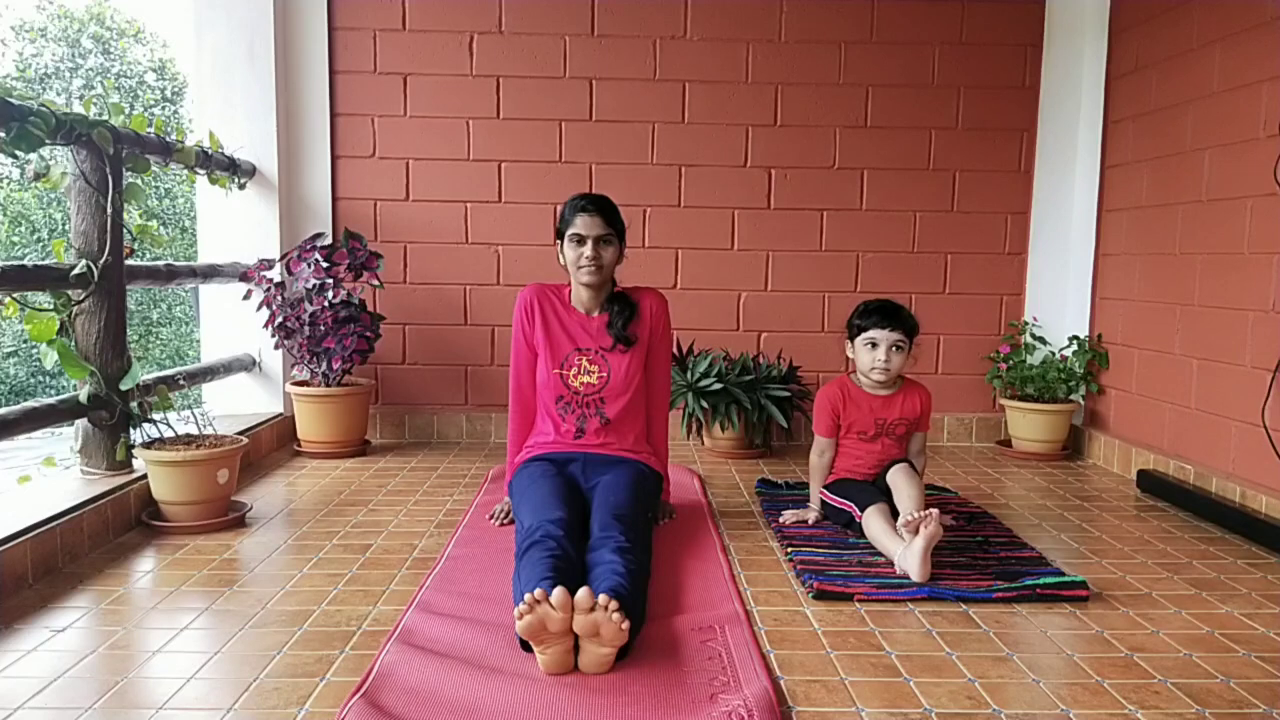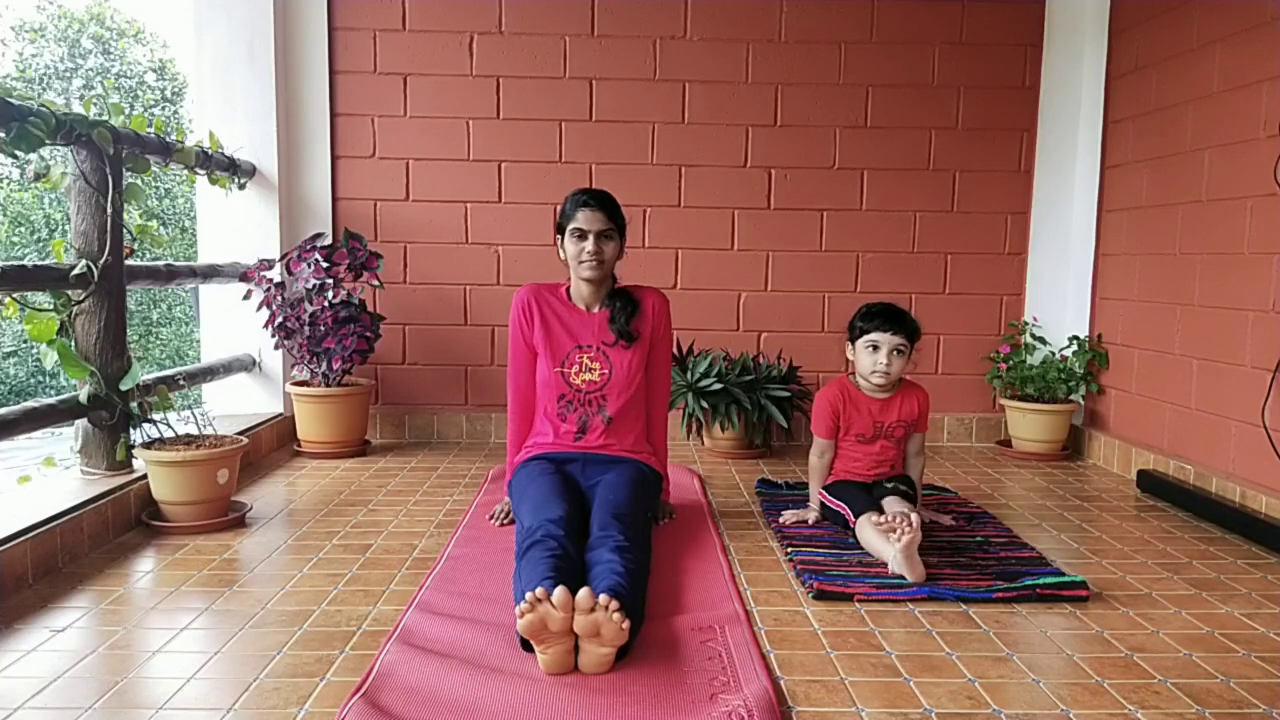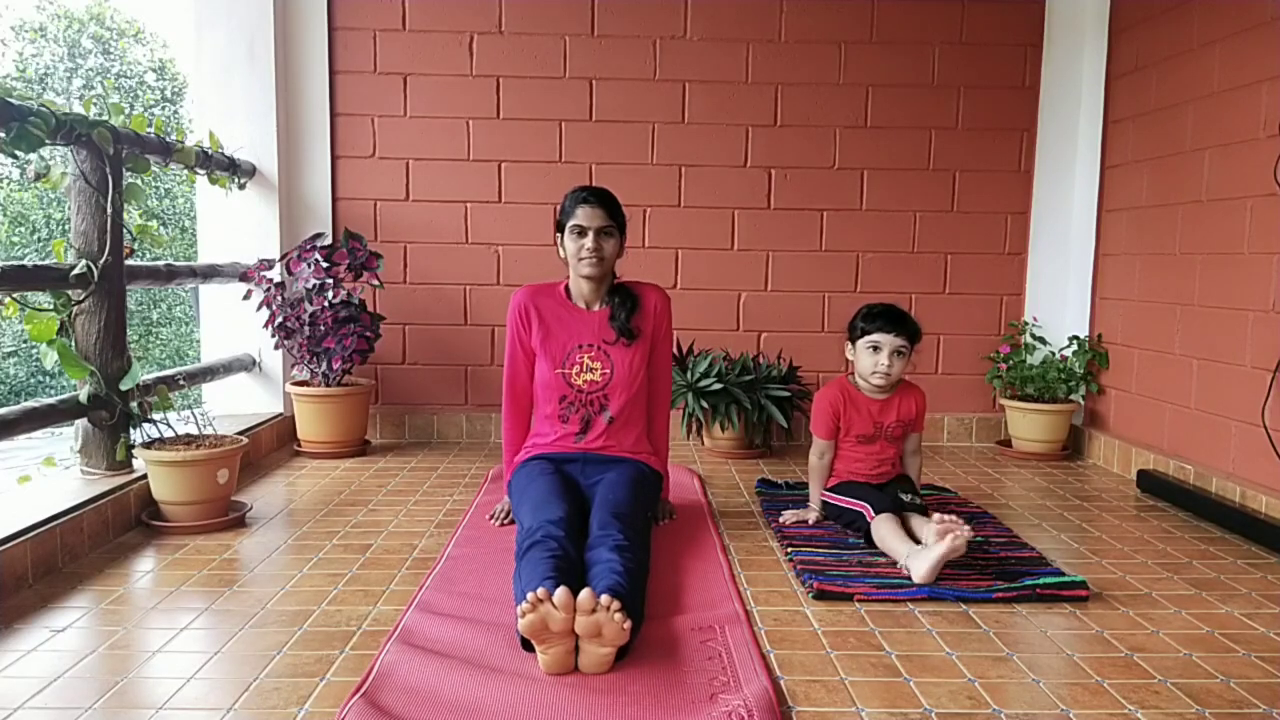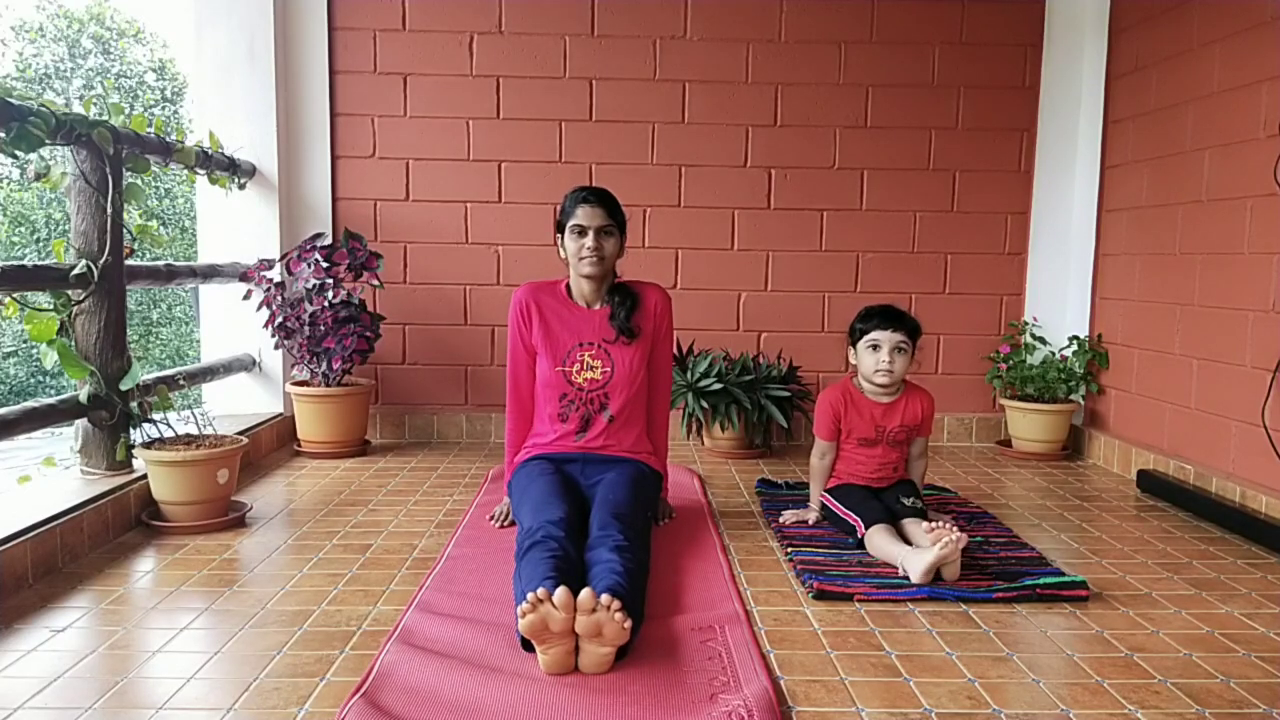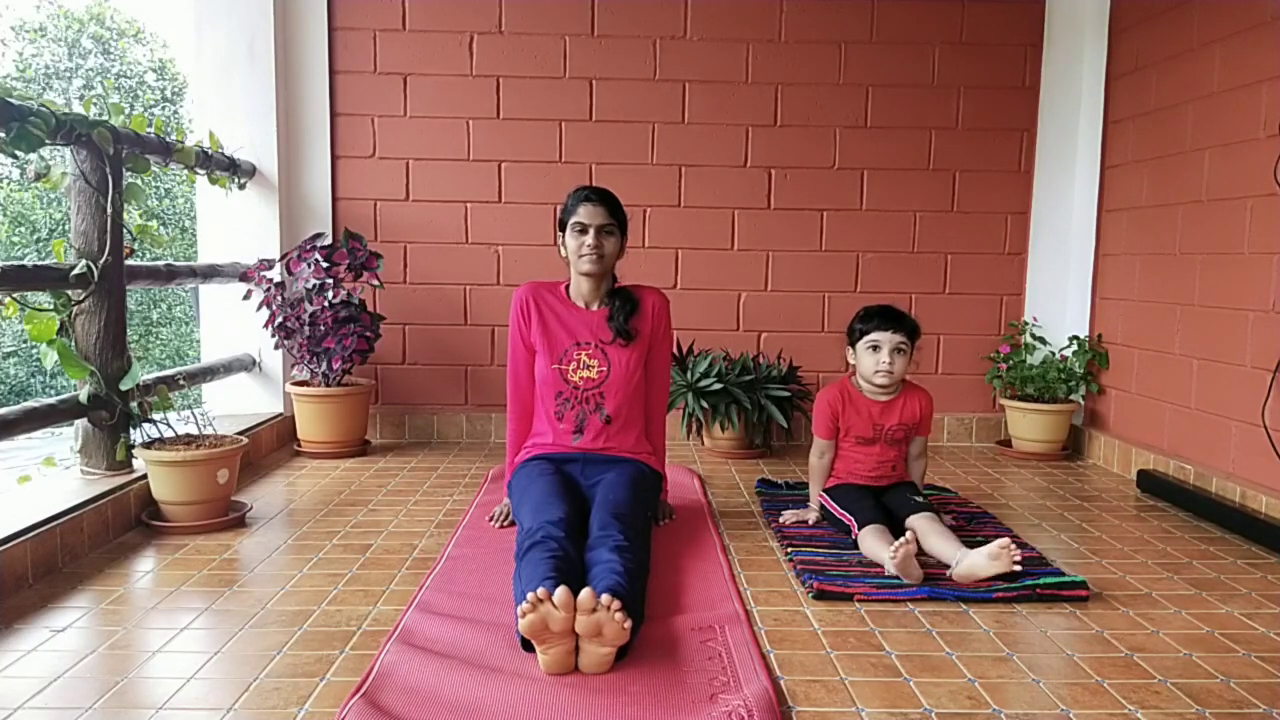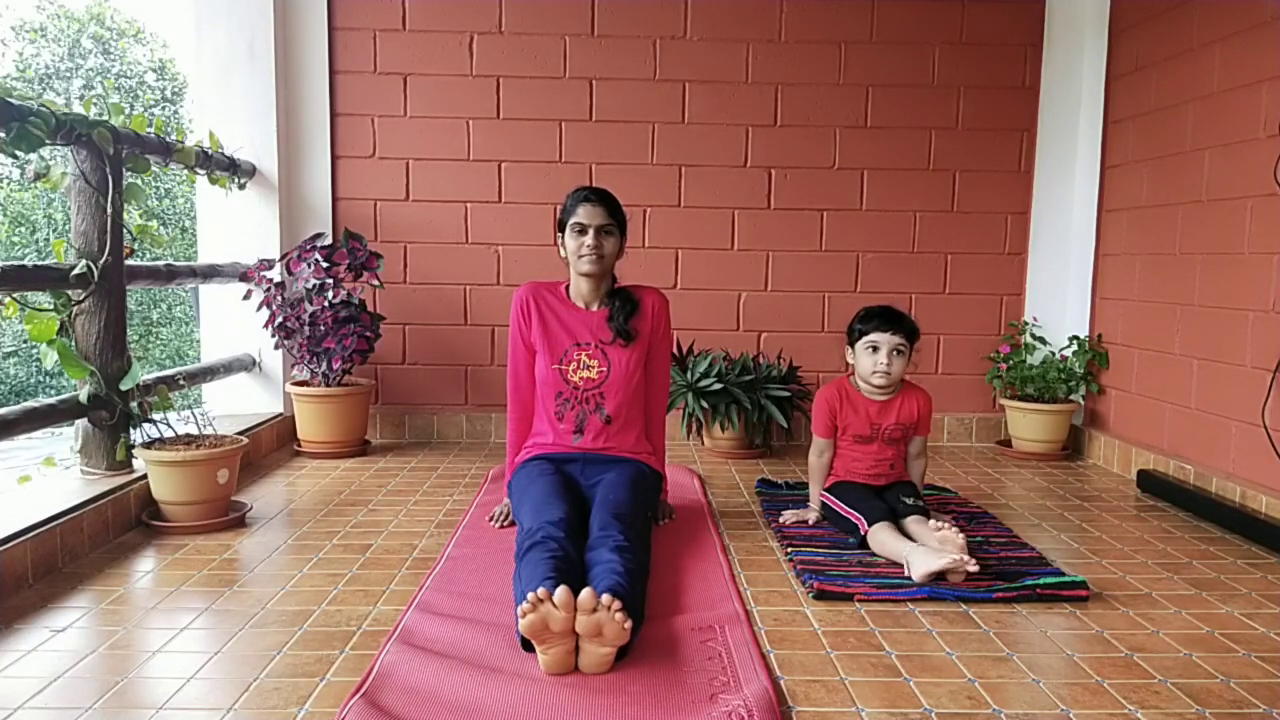
dt=0.5s
person 1, frame 1
left shoulder: (650, 307)
right shoulder: (534, 304)
left elbow: (657, 403)
right elbow: (522, 401)
left wrist: (658, 487)
right wrist: (515, 481)
left hip: (623, 462)
right hip: (547, 459)
left knee: (615, 532)
right knee: (547, 528)
left ankle: (608, 624)
right ankle: (547, 627)
person 1, frame 2
left shoulder: (650, 306)
right shoulder: (531, 303)
left elbow: (657, 403)
right elbow: (521, 402)
left wrist: (659, 487)
right wrist: (514, 480)
left hip: (623, 462)
right hip: (547, 460)
left knee: (615, 532)
right knee: (548, 527)
left ankle: (608, 623)
right ankle: (546, 624)
person 1, frame 3
left shoulder: (651, 303)
right shoulder: (529, 304)
left elbow: (659, 400)
right elbow: (516, 401)
left wrist: (660, 485)
right wrist: (513, 482)
left hip: (625, 463)
right hip: (546, 460)
left knee: (615, 533)
right knee: (548, 528)
left ankle: (607, 622)
right ankle: (548, 627)
person 1, frame 4
left shoulder: (651, 303)
right shoulder: (530, 302)
left elbow: (658, 400)
right elbow: (520, 401)
left wrist: (658, 483)
right wrist: (513, 482)
left hip: (625, 462)
right hip: (546, 460)
left knee: (614, 532)
right knee: (548, 528)
left ankle: (608, 623)
right ankle: (549, 625)
person 1, frame 5
left shoulder: (650, 306)
right shoulder: (531, 302)
left elbow: (656, 403)
right elbow: (520, 401)
left wrist: (657, 485)
right wrist: (515, 481)
left hip: (624, 463)
right hip: (546, 460)
left knee: (614, 532)
right knee: (548, 528)
left ankle: (606, 623)
right ankle: (547, 622)
person 1, frame 6
left shoulder: (649, 306)
right shoulder: (530, 301)
left elbow: (655, 403)
right elbow: (520, 402)
left wrist: (656, 485)
right wrist: (513, 483)
left hip: (623, 463)
right hip: (546, 460)
left knee: (614, 532)
right knee: (548, 528)
left ankle: (608, 622)
right ankle: (546, 622)
person 2, frame 1
left shoulder: (918, 396)
right shoulder: (833, 394)
left elbow: (916, 453)
right elbow: (822, 453)
left wrist: (914, 500)
right wrist: (815, 505)
left hip: (890, 483)
right hip: (843, 484)
left knee: (902, 469)
right knee: (874, 505)
left ankle: (912, 527)
right ankle: (905, 555)
person 2, frame 2
left shoulder: (916, 398)
right shoulder: (833, 395)
left elbow: (915, 455)
right elbow: (821, 454)
left wrist: (913, 503)
right wrist: (814, 505)
left hip: (889, 483)
right hip: (843, 485)
left knee: (897, 495)
right knee: (866, 512)
left ankle: (905, 537)
right ankle: (897, 557)
person 2, frame 3
left shoulder: (913, 397)
right shoulder: (832, 396)
left elbow: (911, 453)
right elbow: (821, 454)
left wrist: (914, 503)
right wrist: (814, 506)
left hip: (891, 481)
right hip: (843, 487)
left knee: (910, 514)
right knee: (881, 510)
left ankle: (936, 545)
right ankle: (916, 558)
person 2, frame 4
left shoulder: (921, 401)
right shoulder: (835, 398)
left elbow: (917, 457)
right elbow: (823, 456)
left wrist: (914, 498)
right wrist: (815, 505)
left hip: (894, 485)
right hip: (846, 487)
left knee: (912, 519)
right knee: (875, 522)
left ankle: (942, 552)
right ankle: (912, 559)
person 2, frame 5
left shoulder: (919, 400)
right shoulder: (833, 397)
left elbow: (916, 456)
right elbow: (821, 455)
left wrist: (914, 499)
right wrist: (815, 505)
left hip: (894, 485)
right hip: (845, 486)
left knee: (924, 517)
right knee: (870, 522)
left ankle: (965, 560)
right ankle: (893, 561)
person 2, frame 6
left shoulder: (917, 399)
right shoulder: (831, 396)
left elbow: (916, 456)
right elbow: (821, 454)
left wrist: (914, 497)
right wrist: (815, 505)
left hip: (894, 484)
right hip: (845, 484)
left knee: (915, 517)
right knee: (877, 519)
left ankle: (953, 556)
right ankle: (917, 555)
